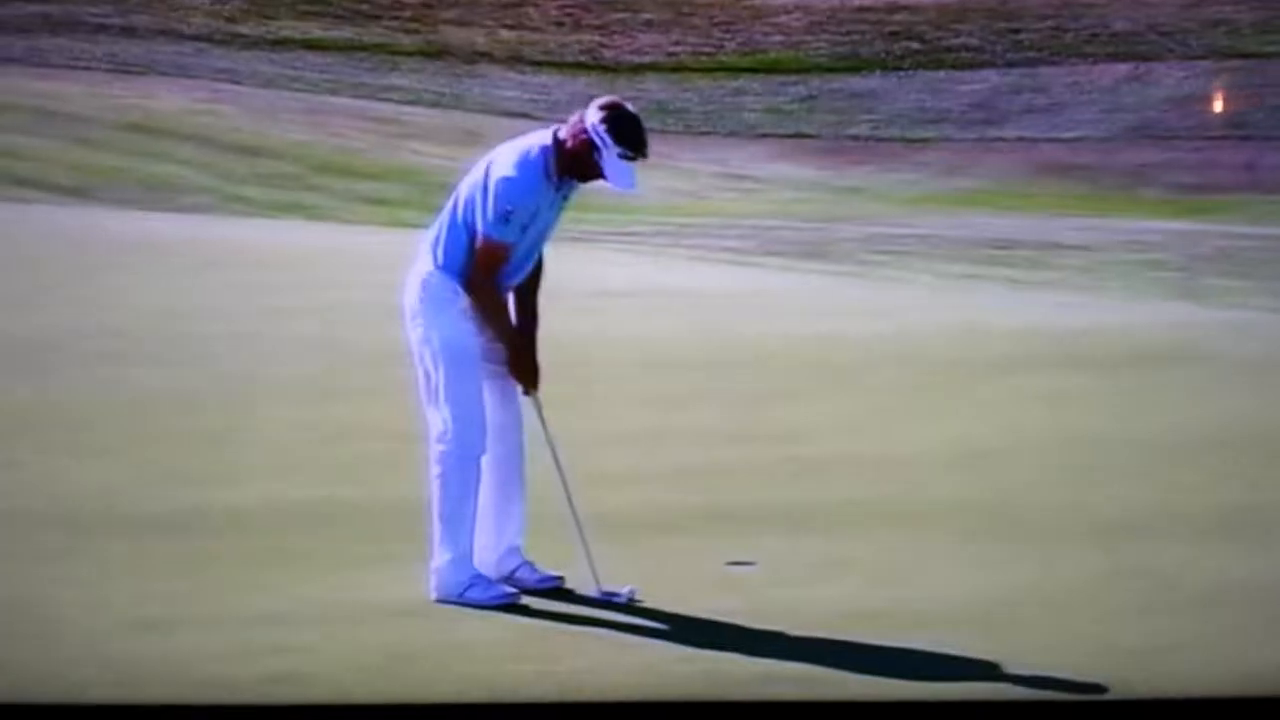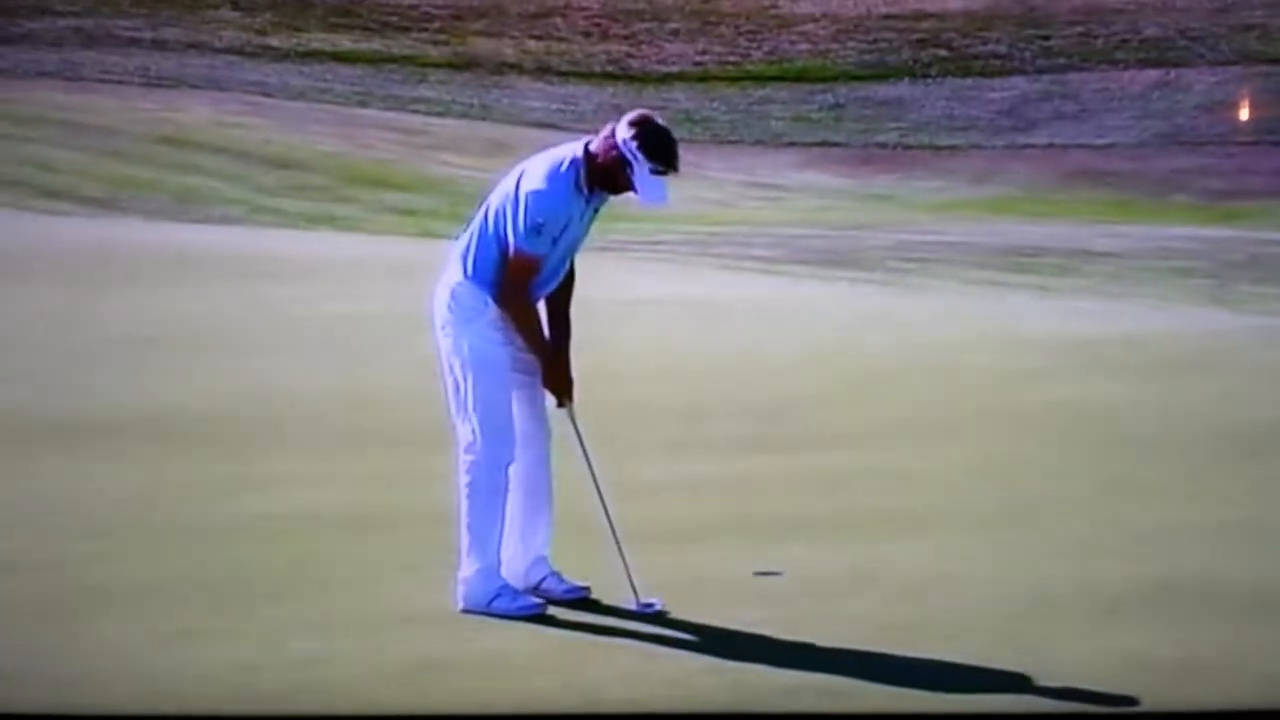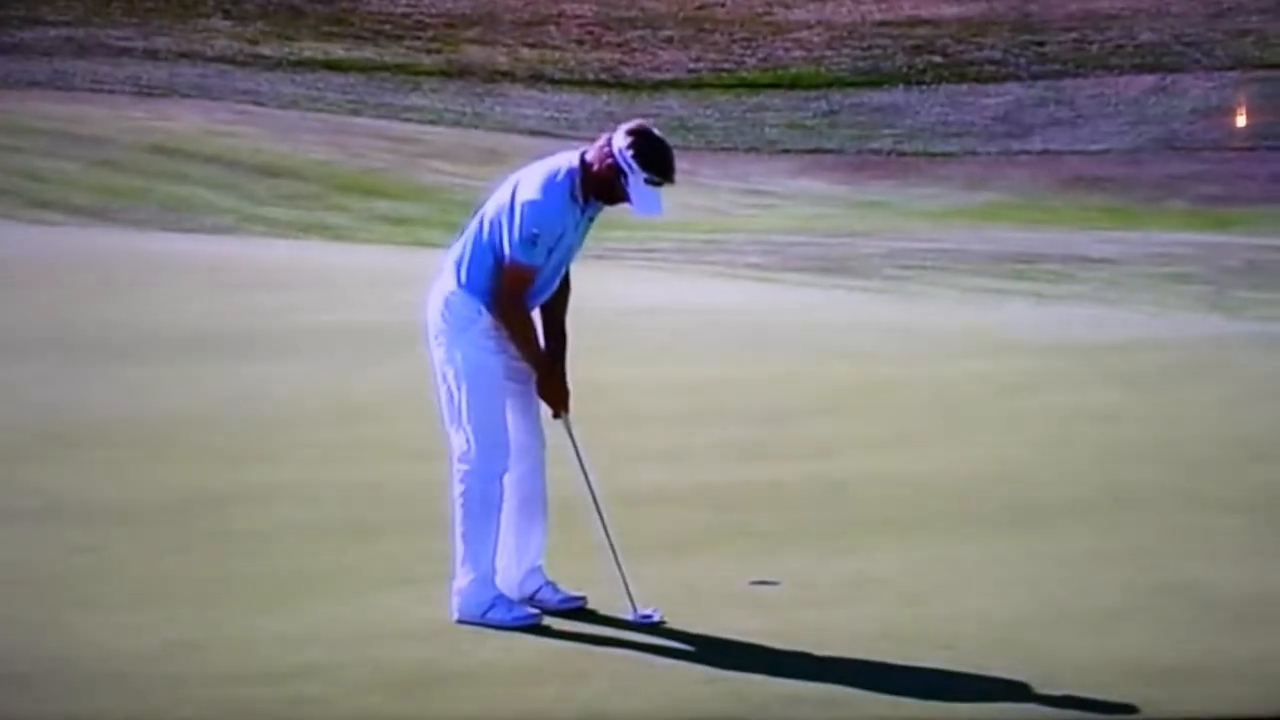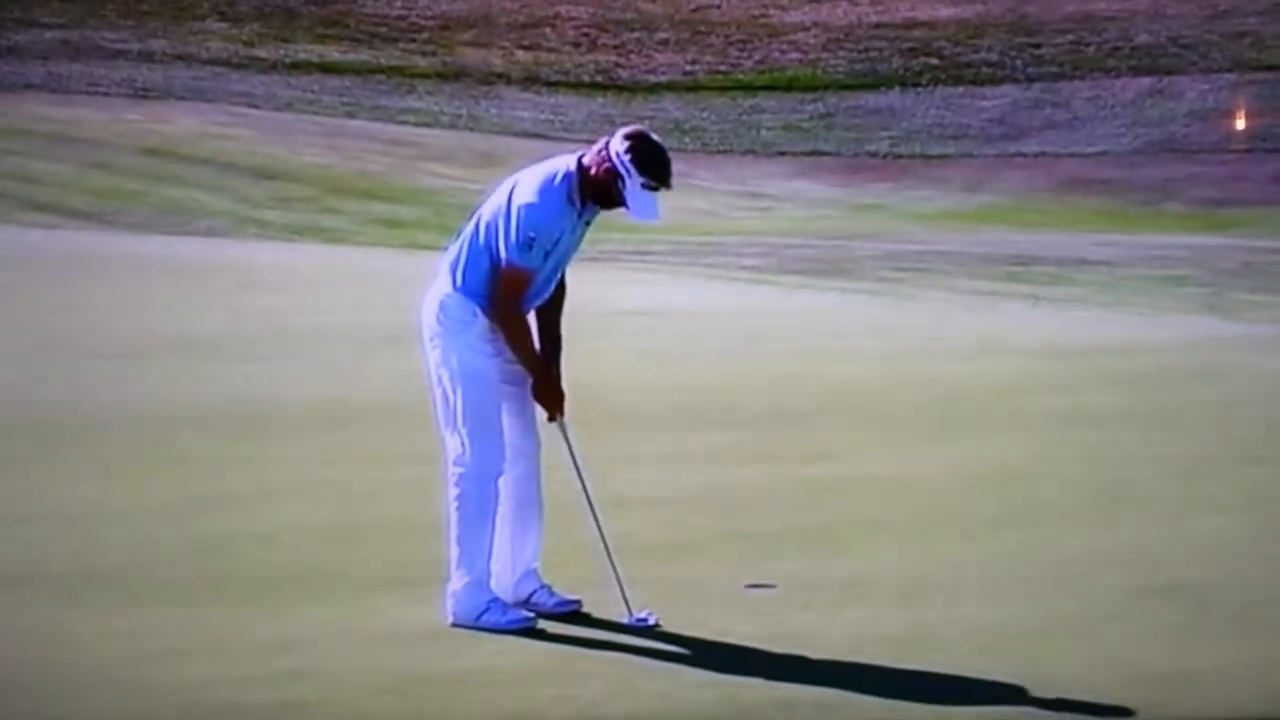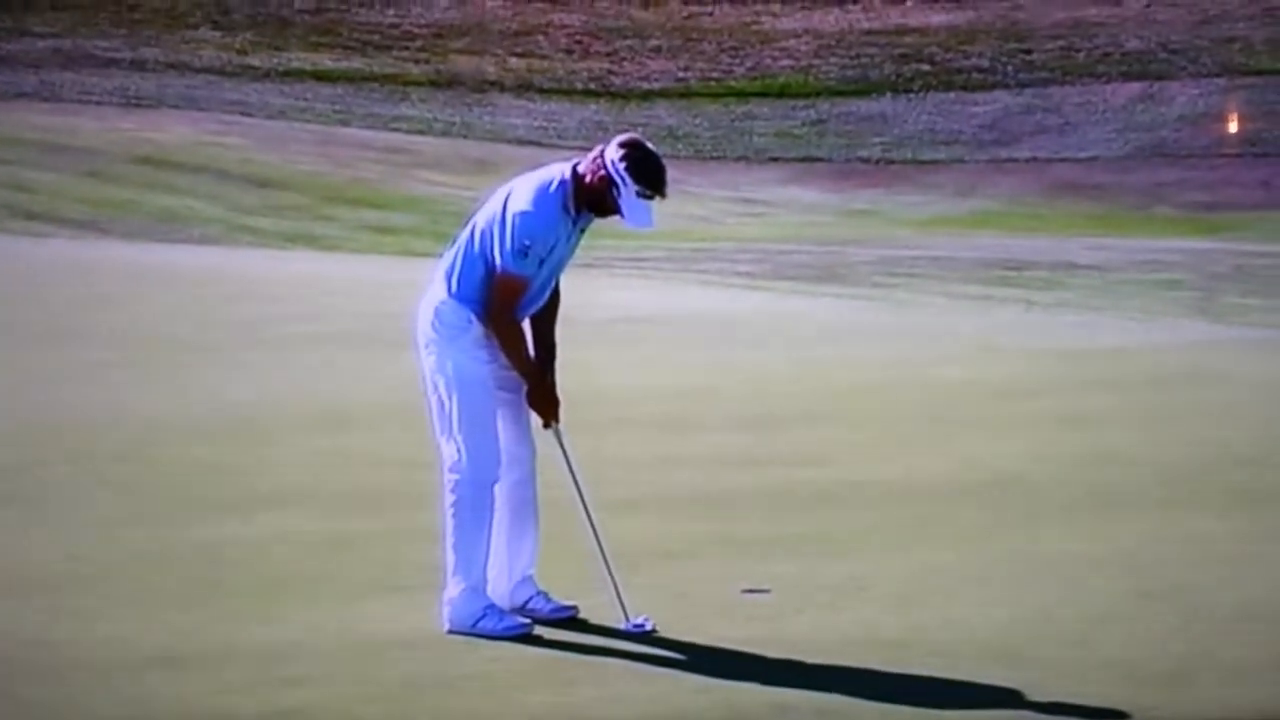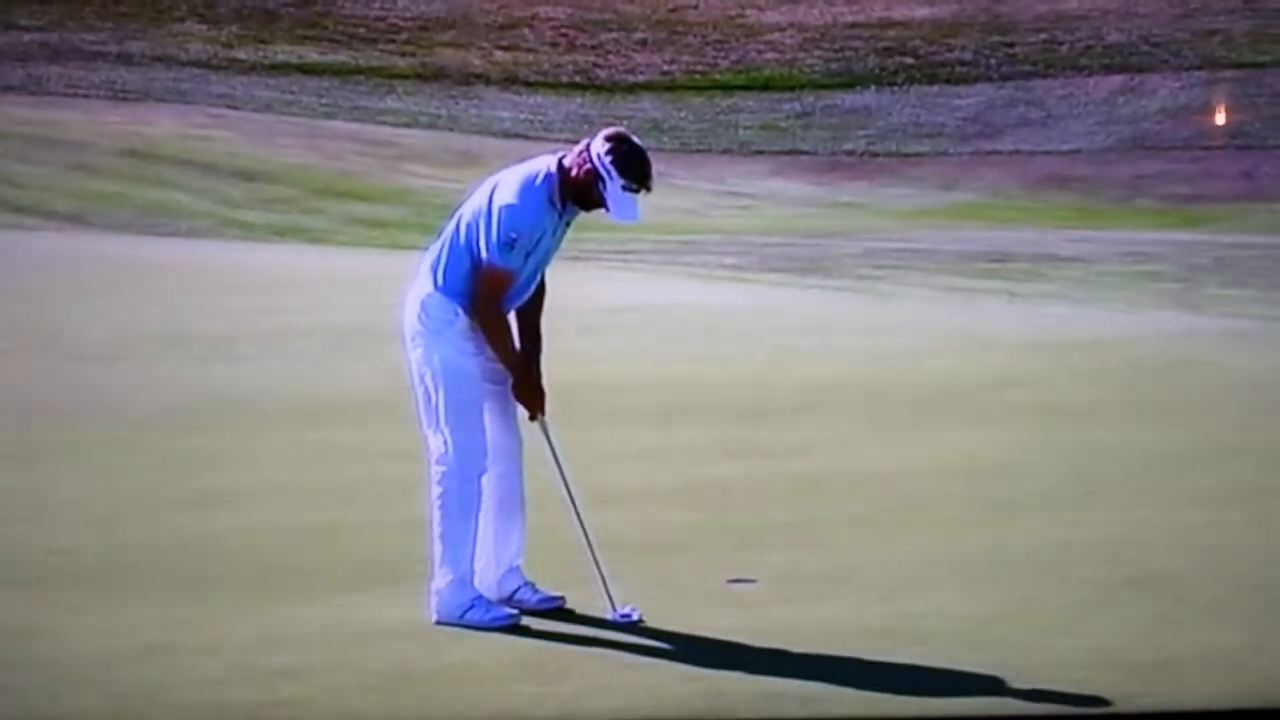
dt=0.5s
person 1, frame 1
left shoulder: (562, 171)
right shoulder: (518, 177)
right elbow: (481, 277)
left wrist: (527, 339)
right wrist: (515, 349)
left hip: (479, 297)
right hip: (445, 295)
left knee: (504, 432)
right knee: (462, 436)
left ankle: (500, 558)
right ankle: (453, 573)
person 1, frame 2
left shoulder: (593, 182)
right shoulder: (548, 189)
right elbow: (514, 290)
left wrist: (562, 351)
right wrist: (550, 360)
left hip: (508, 308)
right hip: (475, 304)
left knee: (531, 442)
right knee: (491, 447)
left ankle: (527, 568)
right ankle: (480, 583)
person 1, frame 3
left shoulder: (587, 192)
right shoulder: (544, 199)
left elbow: (557, 275)
right elbow: (510, 300)
left wrist: (557, 360)
right wrist: (545, 371)
left hip: (500, 316)
right hip: (468, 314)
left knee: (526, 452)
right knee: (485, 456)
left ankle: (522, 578)
right ankle: (475, 594)
person 1, frame 4
left shoulder: (584, 196)
right shoulder: (541, 202)
right elbow: (506, 302)
left wrist: (552, 362)
right wrist: (540, 375)
left hip: (495, 320)
right hip: (463, 317)
left knee: (521, 455)
right knee: (480, 459)
left ankle: (517, 581)
right ankle: (469, 596)
person 1, frame 5
left shoulder: (578, 203)
right shoulder: (536, 209)
right elbow: (501, 309)
left wrist: (546, 370)
right wrist: (535, 382)
left hip: (490, 326)
right hip: (457, 324)
left knee: (516, 462)
right knee: (476, 466)
left ankle: (513, 587)
right ankle: (466, 602)
person 1, frame 6
left shoulder: (564, 195)
right shoulder: (522, 203)
right elbow: (488, 302)
left wrist: (533, 362)
right wrist: (521, 374)
left hip: (477, 320)
right hip: (444, 317)
left knee: (503, 454)
right knee: (462, 459)
left ankle: (500, 579)
right ankle: (453, 594)
